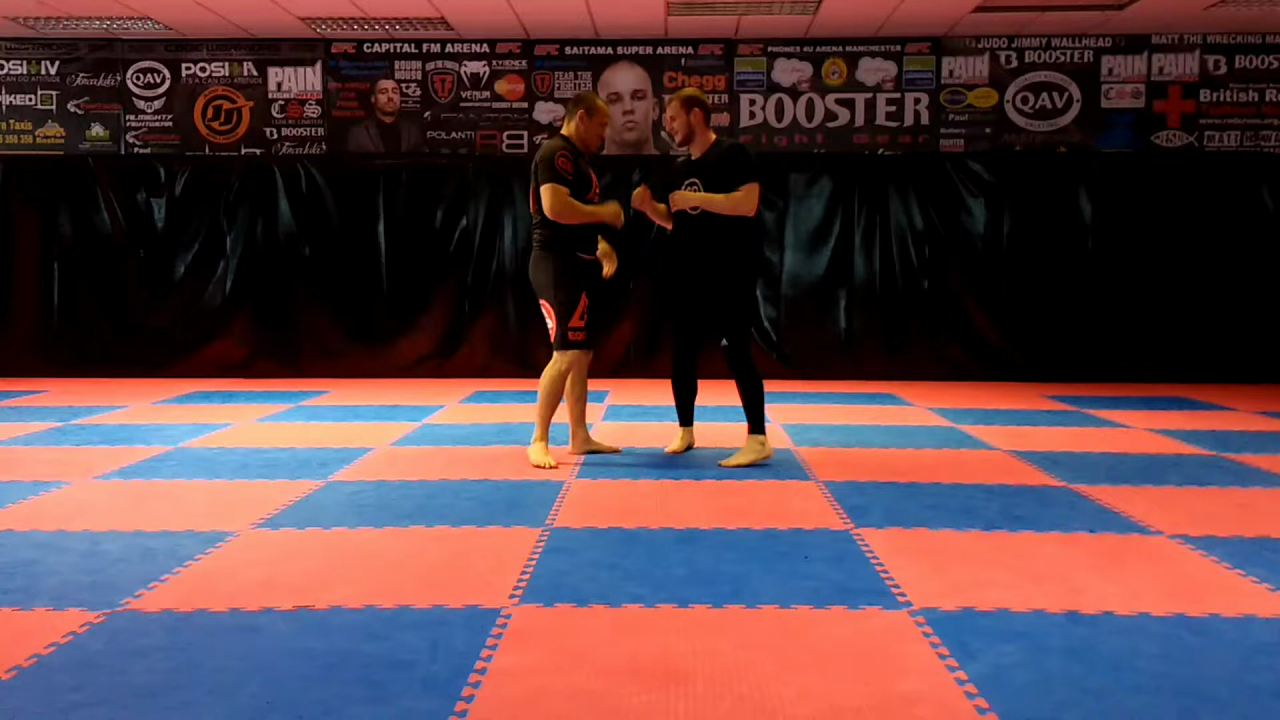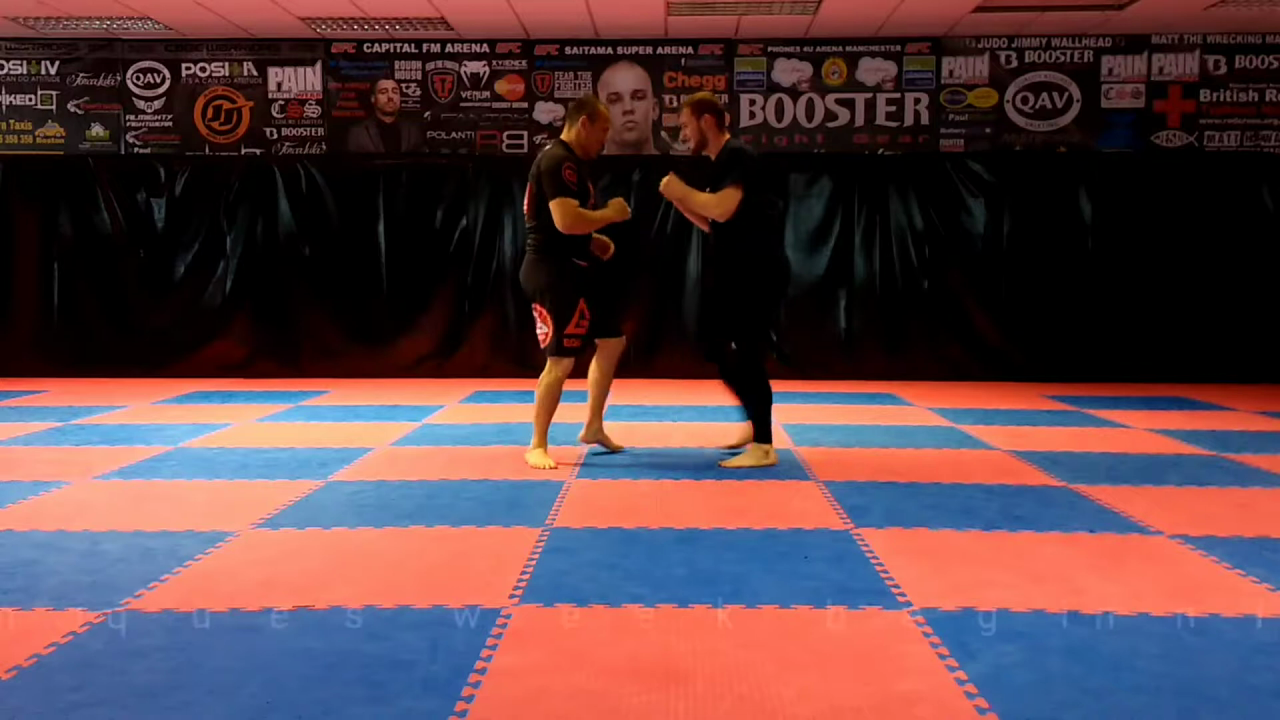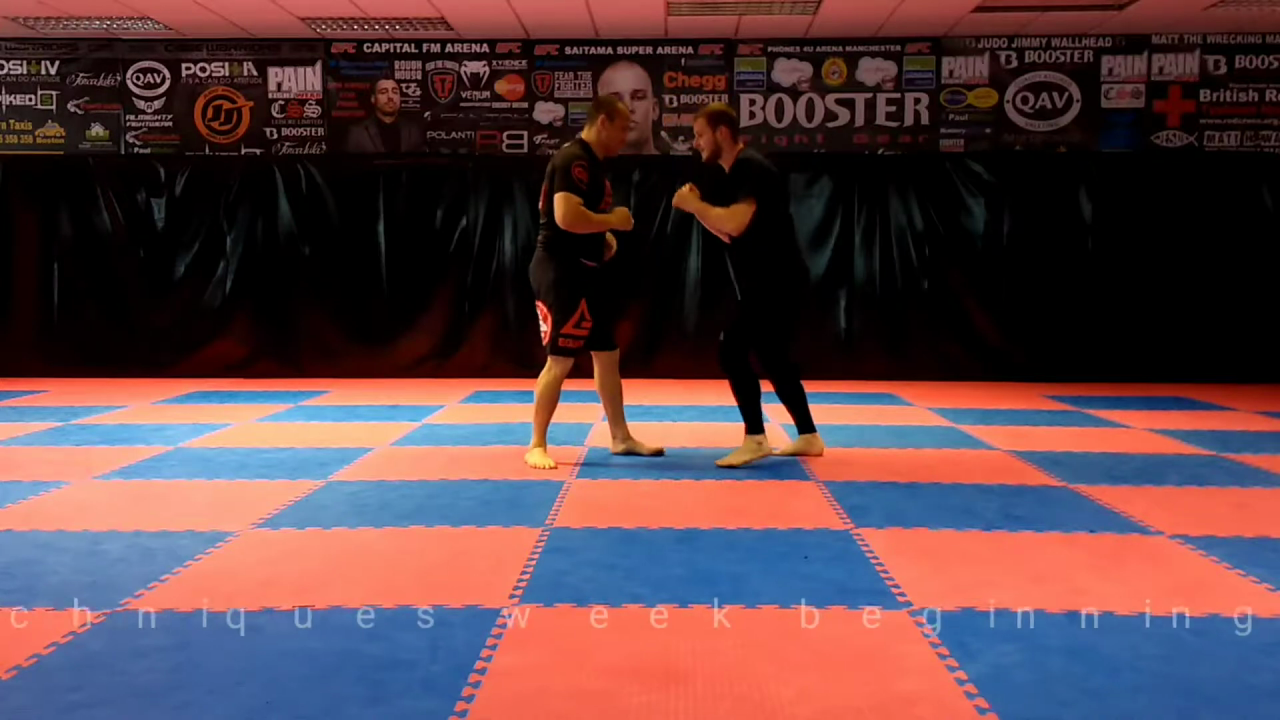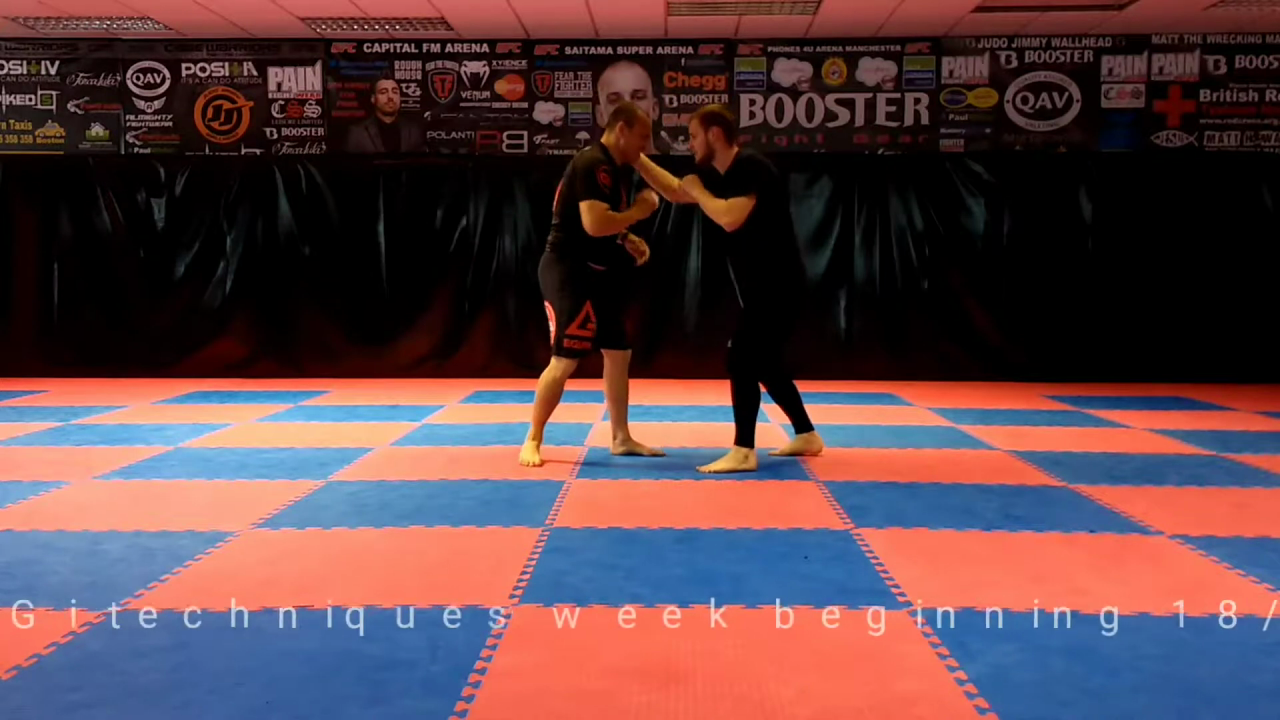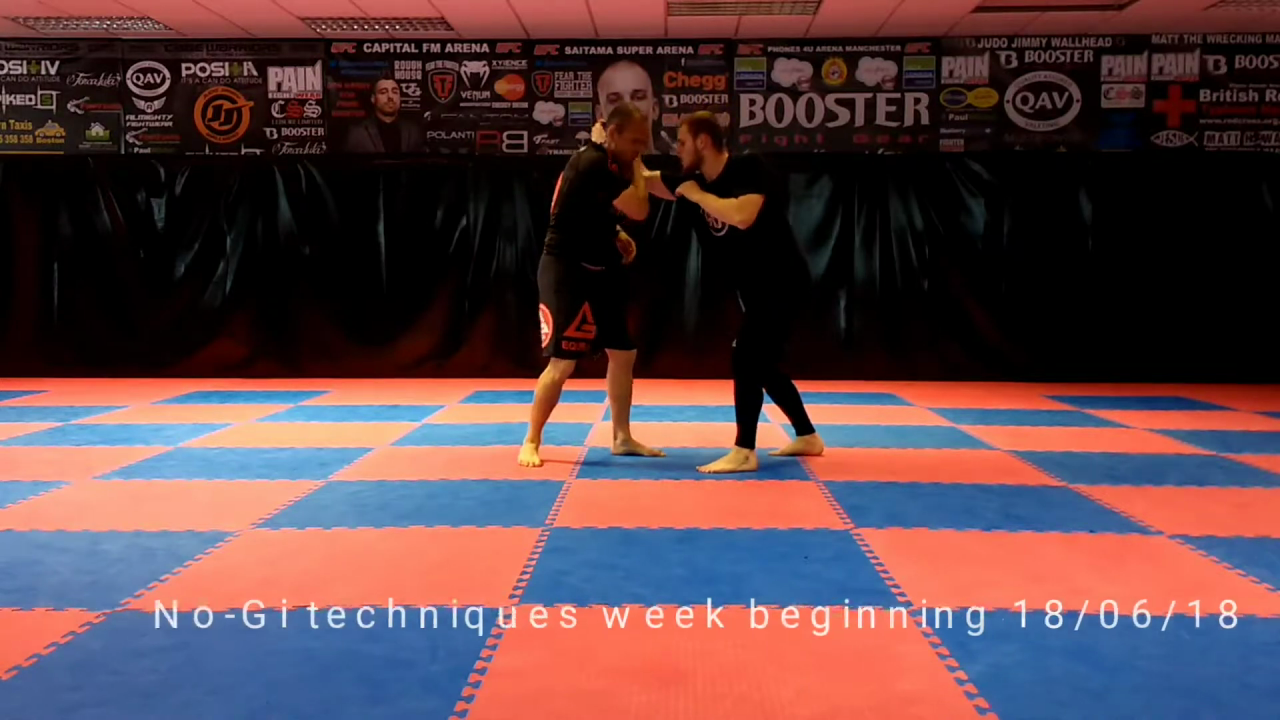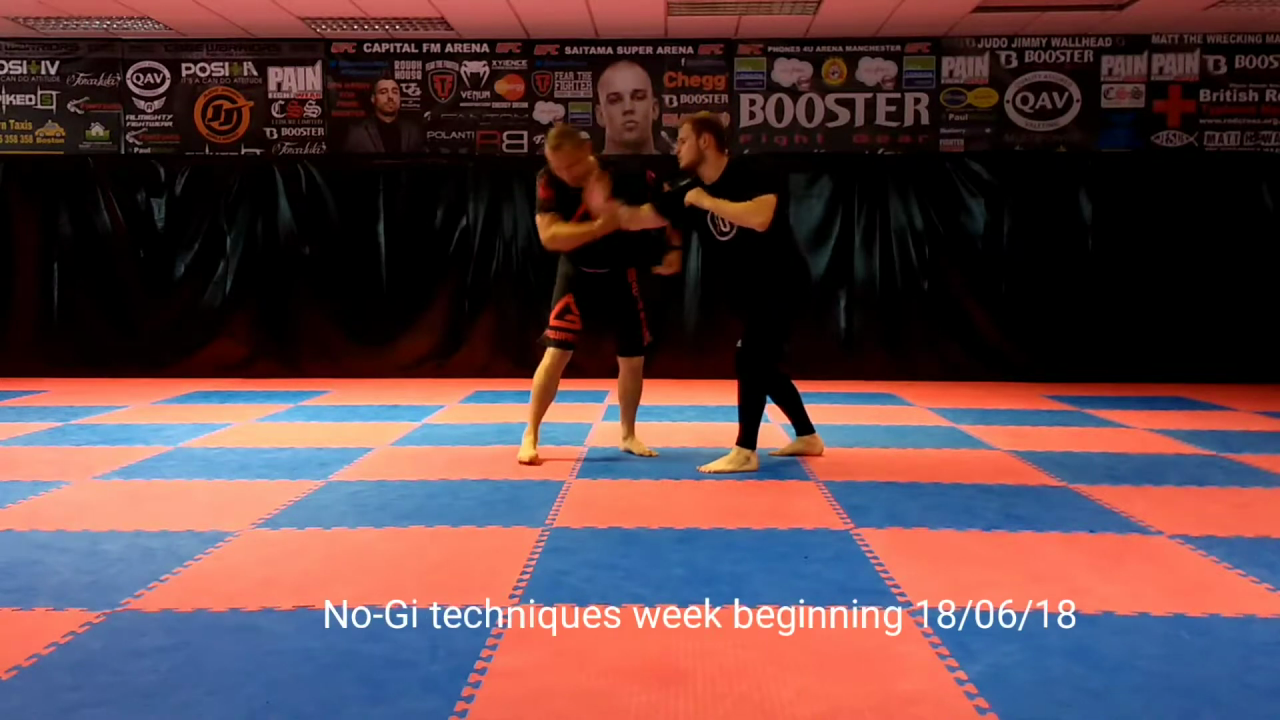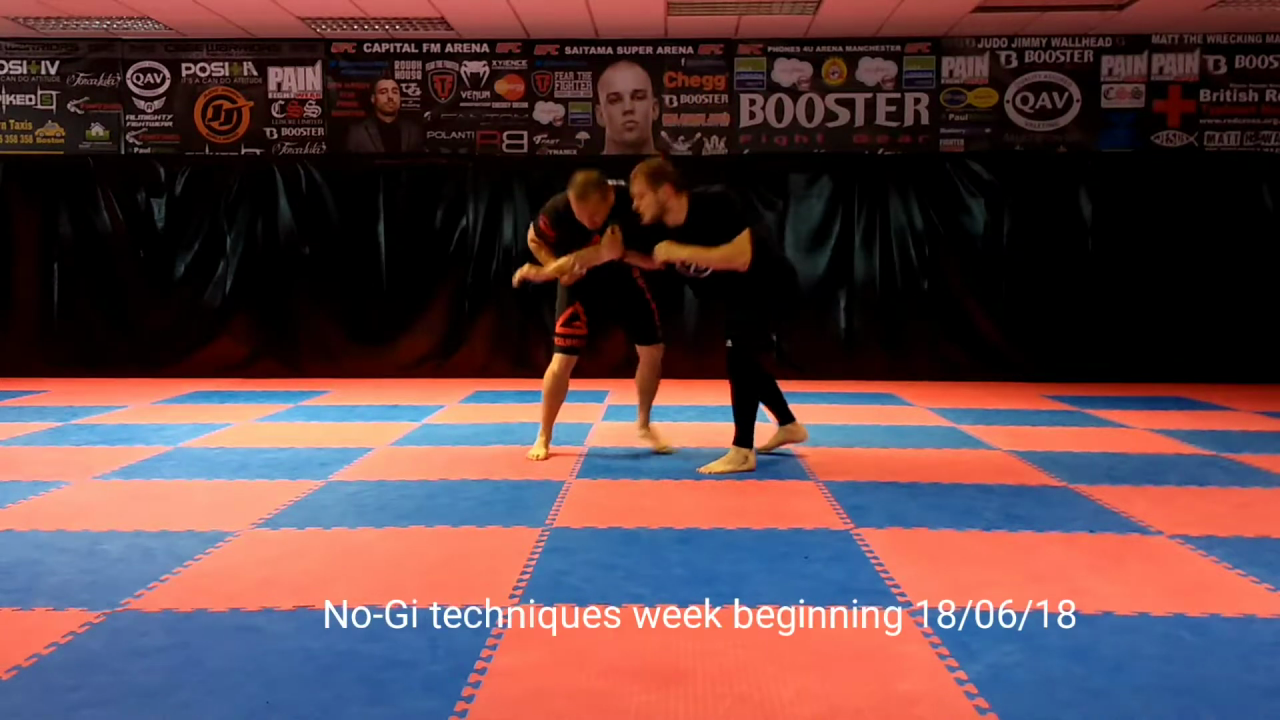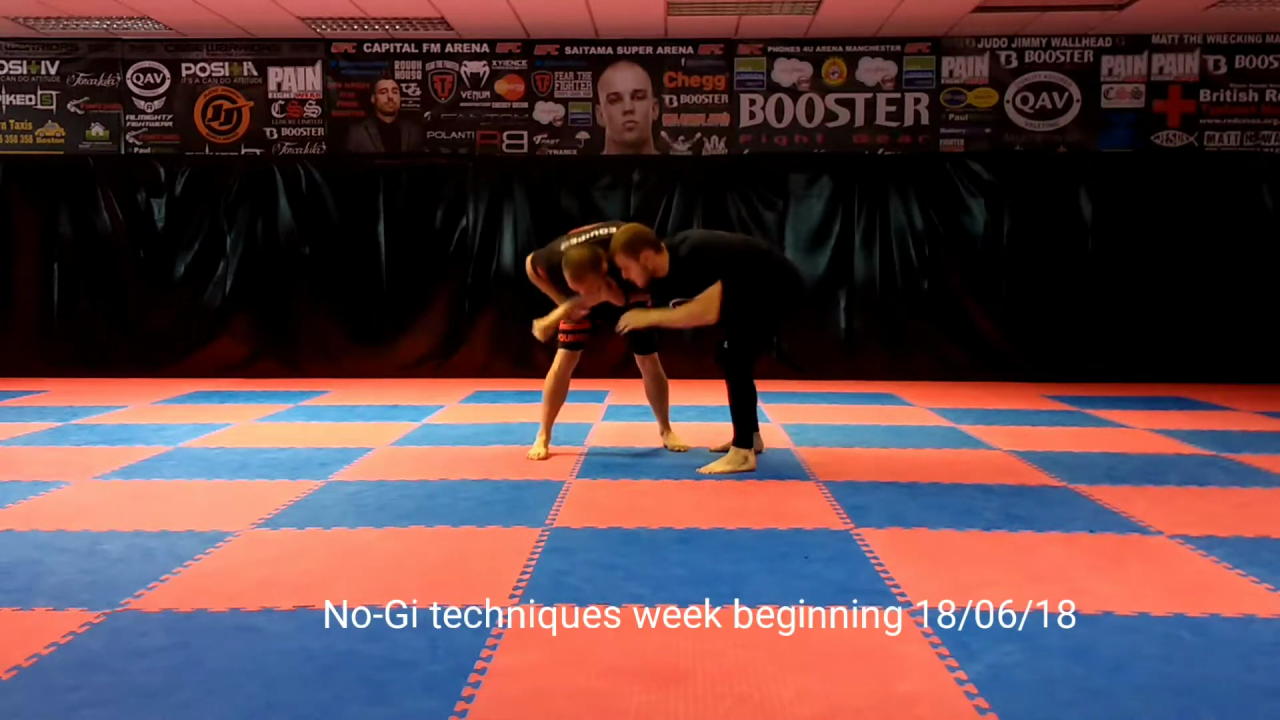
dt=0.3s
person 1, frame 1
left shoulder: (731, 154)
right shoulder: (682, 166)
left elbow: (748, 204)
left wrist: (695, 198)
right wrist: (648, 206)
left hip: (730, 275)
right hip: (691, 277)
left knee: (736, 352)
right knee: (683, 353)
left ankle: (758, 440)
right ankle: (685, 431)
person 1, frame 2
left shoulder: (737, 156)
right shoulder: (722, 163)
left elbow: (724, 209)
right elbow: (713, 224)
left wrist: (683, 190)
right wrist: (679, 198)
left hip: (756, 275)
right hip: (735, 276)
left knee: (747, 356)
right knee: (720, 348)
left ankle: (763, 446)
right ankle: (755, 423)
person 1, frame 3
left shoulder: (751, 168)
right shoulder: (738, 172)
left elbow: (735, 224)
right elbow: (728, 232)
left wrist: (695, 205)
right wrist: (696, 207)
left hip: (775, 283)
right hip: (771, 283)
left knee: (731, 348)
right knee: (774, 358)
left ankle: (754, 439)
right ankle: (808, 436)
person 1, frame 4
left shoulder: (753, 167)
right shoulder: (718, 174)
left elbow: (731, 218)
right elbow: (676, 193)
left wrist: (698, 191)
right wrist: (636, 160)
left hip: (776, 284)
right hip: (761, 285)
left knee: (741, 357)
right knee: (764, 362)
left ankle: (743, 451)
right ankle: (807, 436)
person 1, frame 5
left shoulder: (747, 168)
right shoulder: (697, 181)
left elbow: (742, 215)
right elbow: (643, 179)
left wrist: (698, 196)
left hip: (781, 285)
right hip: (757, 290)
left knee: (747, 358)
right knee: (764, 365)
left ankle: (744, 453)
right ankle: (808, 437)
person 1, frame 6
left shoulder: (748, 173)
right shoulder: (690, 193)
left elbow: (761, 218)
right elbow: (635, 218)
left wrist: (708, 202)
left hip: (781, 283)
right hip: (752, 289)
left knee: (750, 359)
right knee: (763, 363)
left ankle: (745, 452)
right ankle: (807, 436)
person 1, frame 7
left shoulder: (714, 204)
right shoulder: (659, 230)
left elbow: (742, 257)
left wrist: (682, 252)
left hip: (767, 287)
right hip: (741, 294)
left knee: (740, 356)
right knee: (747, 359)
left ankle: (742, 453)
right ankle: (789, 426)
person 1, frame 8
left shoulder: (693, 255)
right shoulder: (659, 276)
left elbow: (708, 312)
left wrist: (651, 316)
left hip: (777, 289)
right hip: (750, 295)
left knee: (736, 359)
right knee: (730, 357)
left ankle: (743, 452)
right ankle: (750, 434)
person 2, frame 1
left shoulder: (577, 157)
right shoulder: (557, 153)
right elbow: (555, 208)
left wrist: (601, 247)
right wrist: (603, 214)
left hip: (579, 266)
right hip: (559, 265)
left knee: (582, 354)
right knee: (567, 354)
left ankle: (580, 437)
right ankle: (539, 441)
person 2, frame 2
left shoulder: (568, 161)
right shoulder: (559, 161)
right elbow: (566, 222)
left wrist: (592, 240)
right wrist: (610, 214)
left hip: (569, 270)
right hip: (551, 271)
left knee: (612, 341)
right knee: (562, 361)
left ankle: (593, 427)
right ankle: (537, 446)
person 2, frame 3
left shoulder: (594, 162)
right shoulder: (573, 160)
right elbow: (566, 217)
left wrist: (604, 233)
right wrist: (613, 221)
left hip: (585, 270)
right hip: (559, 270)
left knee: (607, 354)
right knee: (561, 360)
left ankle: (621, 437)
right ankle: (537, 445)
person 2, frame 4
left shoulder: (618, 168)
right shoulder: (593, 165)
right elbow: (594, 224)
left wrist: (630, 240)
right wrist: (638, 211)
left hip: (599, 271)
right hip: (568, 270)
left knee: (619, 354)
right knee: (565, 361)
left ankle: (621, 438)
right ankle: (532, 439)
person 2, frame 5
left shoulder: (611, 163)
right shoulder: (595, 164)
right elbow: (638, 209)
left wrist: (617, 237)
right wrist: (636, 167)
left hip: (600, 271)
right hip: (566, 272)
left knee: (623, 353)
right knee: (563, 363)
left ankle: (622, 436)
right ankle: (531, 442)
person 2, frame 6
right shoulder: (549, 181)
right elbow: (550, 237)
left wrist: (673, 248)
right wrist: (602, 225)
left hip: (619, 275)
right hip: (577, 274)
left knee: (633, 359)
right knee: (556, 354)
left ankle: (628, 434)
right ankle: (531, 435)
person 2, frame 7
left shoulder: (632, 205)
right shoulder: (557, 211)
left elbow: (653, 259)
right elbow: (535, 240)
left wrist: (622, 253)
right wrist: (557, 269)
left hip: (623, 278)
right hip: (580, 283)
left knee: (652, 350)
right knee: (564, 359)
left ankle: (644, 425)
right ankle: (543, 438)
person 2, frame 8
right shoulder: (557, 258)
right elbow: (531, 266)
left wrist: (621, 296)
right wrist: (564, 302)
left hip: (627, 292)
left knee: (649, 361)
right knee: (565, 357)
left ankle: (665, 430)
right ankle: (543, 437)
